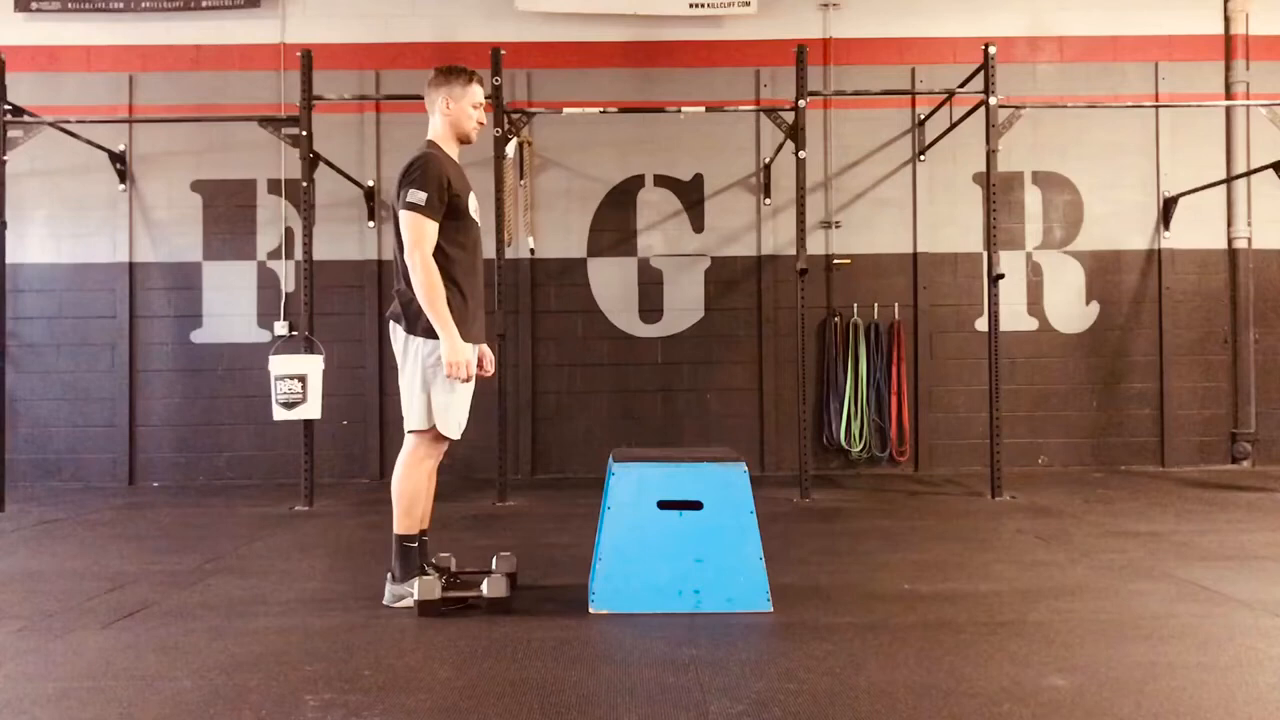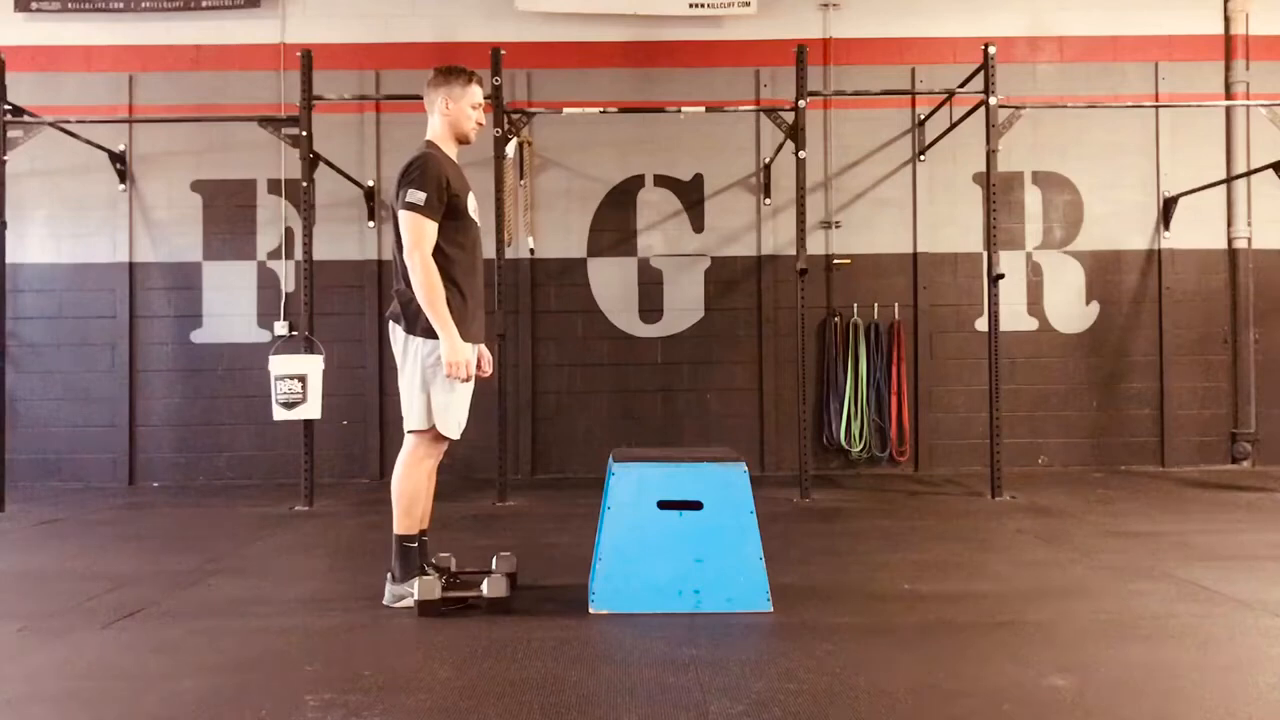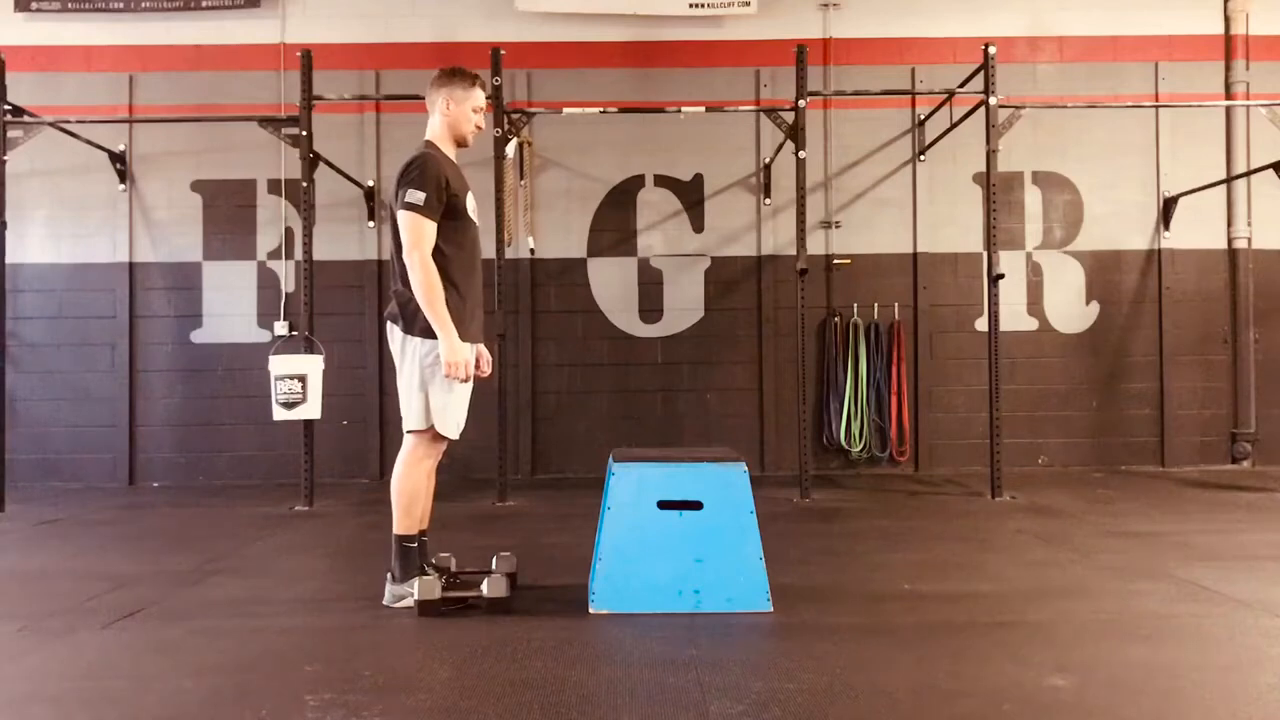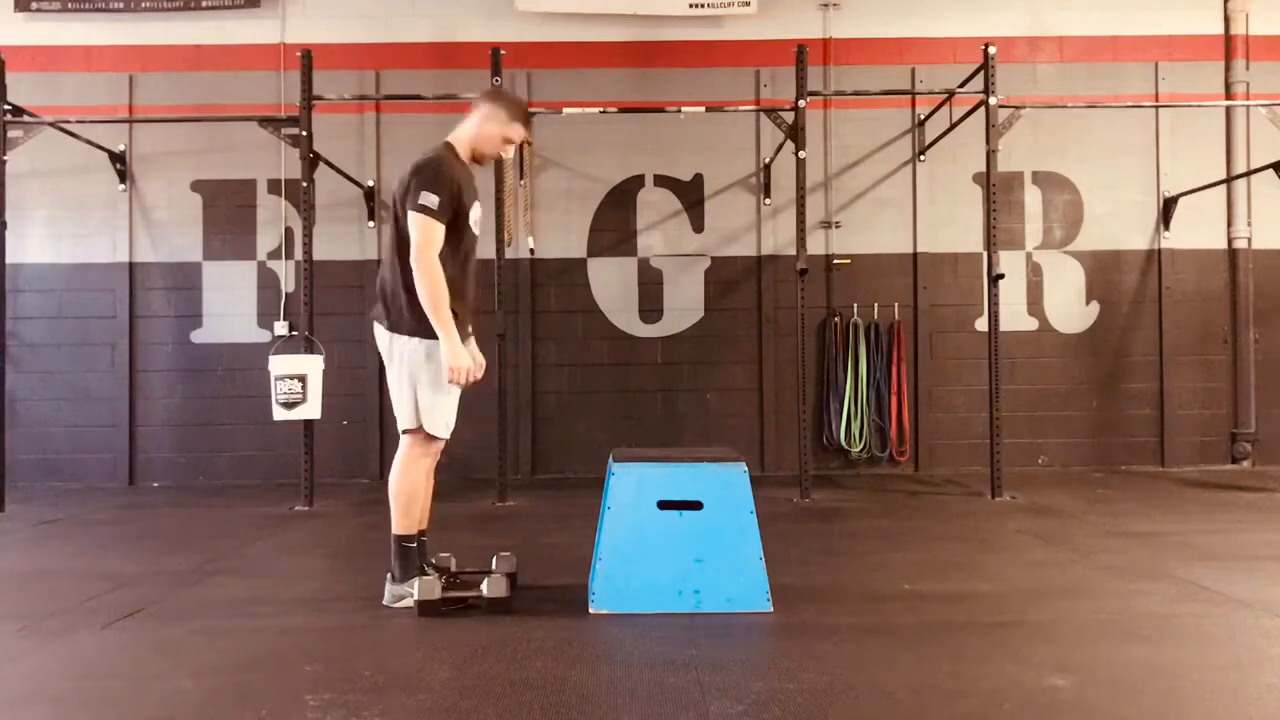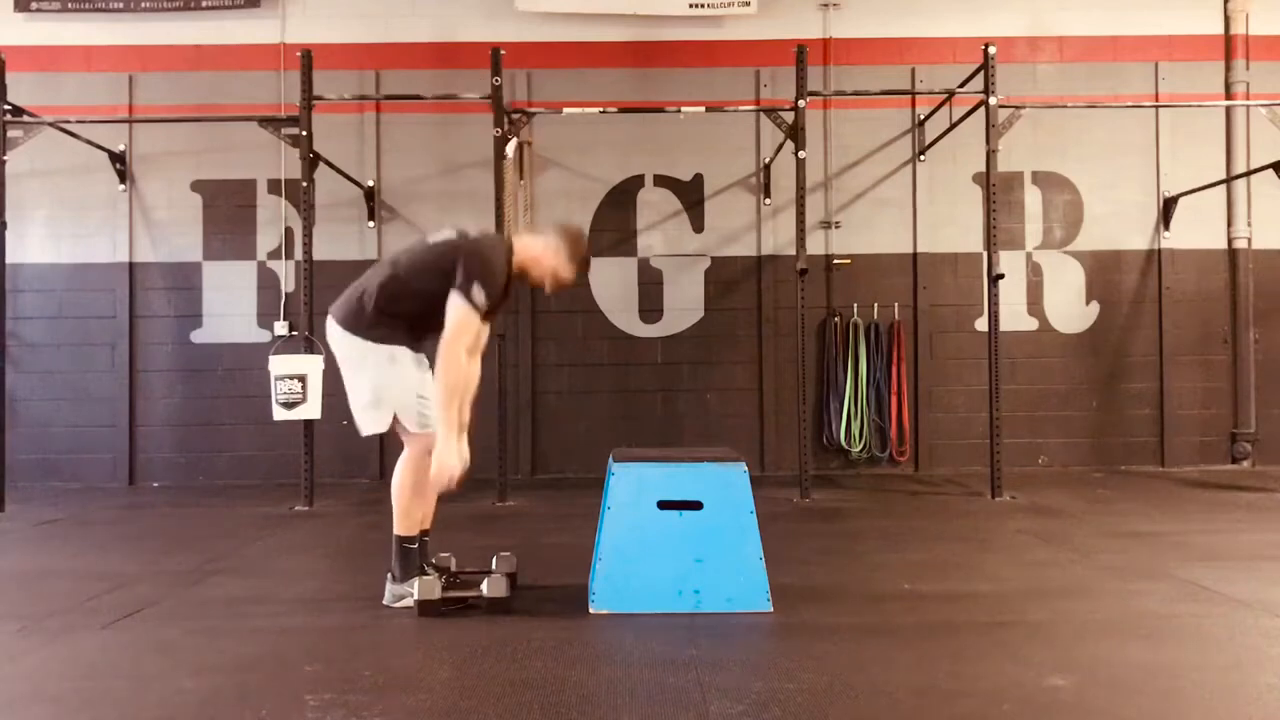
dt=0.3s
person 1, frame 1
left shoulder: (451, 172)
right shoulder: (427, 168)
right elbow: (419, 258)
left wrist: (474, 337)
right wrist: (449, 337)
left hip: (452, 334)
right hip: (433, 333)
left knee: (432, 445)
right knee: (423, 443)
left ankle: (418, 565)
right ankle: (403, 575)
person 1, frame 2
left shoulder: (450, 172)
right shoulder: (426, 168)
right elbow: (418, 258)
left wrist: (472, 337)
right wrist: (449, 336)
left hip: (451, 334)
right hip: (433, 334)
left knee: (432, 445)
right knee: (424, 443)
left ankle: (418, 565)
right ankle: (403, 575)
person 1, frame 3
left shoulder: (449, 171)
right shoulder: (424, 169)
right elbow: (417, 259)
left wrist: (471, 337)
right wrist: (448, 337)
left hip: (450, 333)
right hip: (431, 334)
left knee: (431, 445)
right knee: (423, 443)
left ankle: (417, 565)
right ankle: (403, 576)
person 1, frame 4
left shoulder: (460, 175)
right shoulder: (436, 171)
right elbow: (423, 260)
left wrist: (467, 338)
right wrist: (450, 339)
left hip: (437, 332)
right hip: (416, 330)
left knee: (428, 444)
right knee: (420, 441)
left ankle: (417, 563)
right ankle: (404, 576)
person 1, frame 5
left shoulder: (498, 269)
right shoulder: (486, 267)
left elbow: (470, 357)
right elbow: (451, 354)
left wrist: (459, 431)
right wrist: (448, 437)
left hip: (386, 329)
right hip: (368, 330)
left knee: (427, 439)
right knee: (424, 438)
left ankle: (418, 565)
right ankle: (406, 577)
